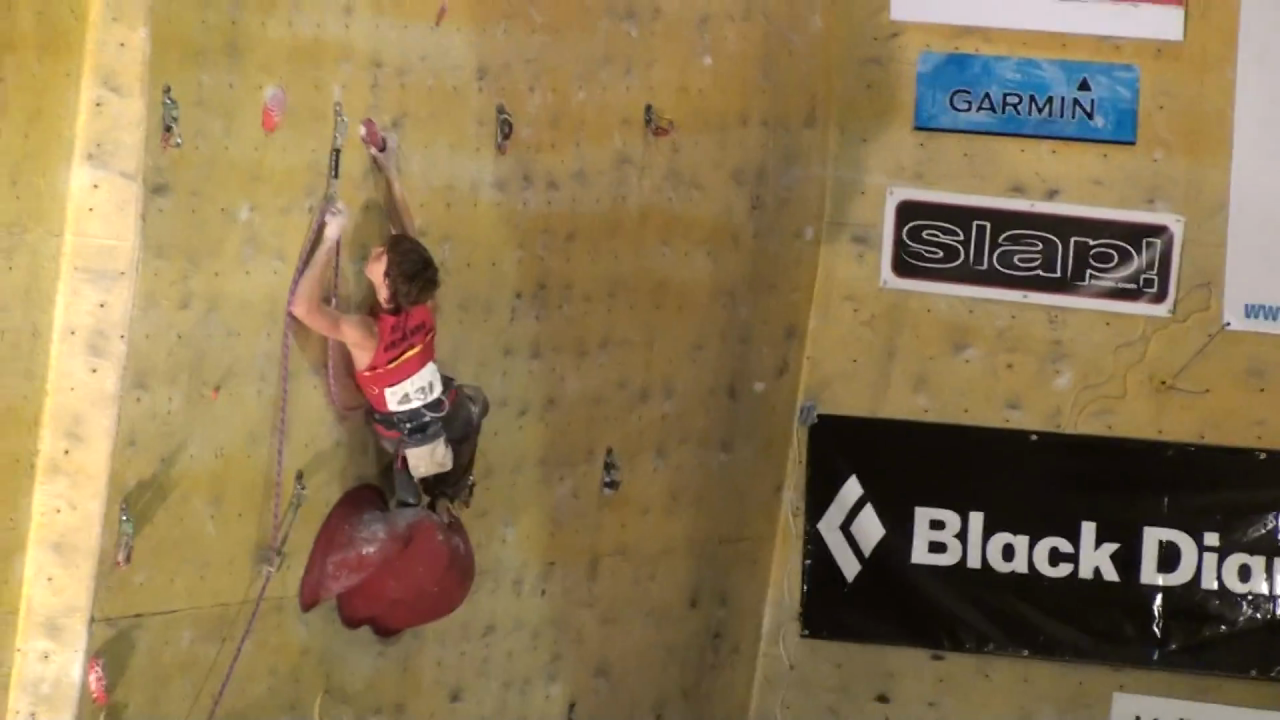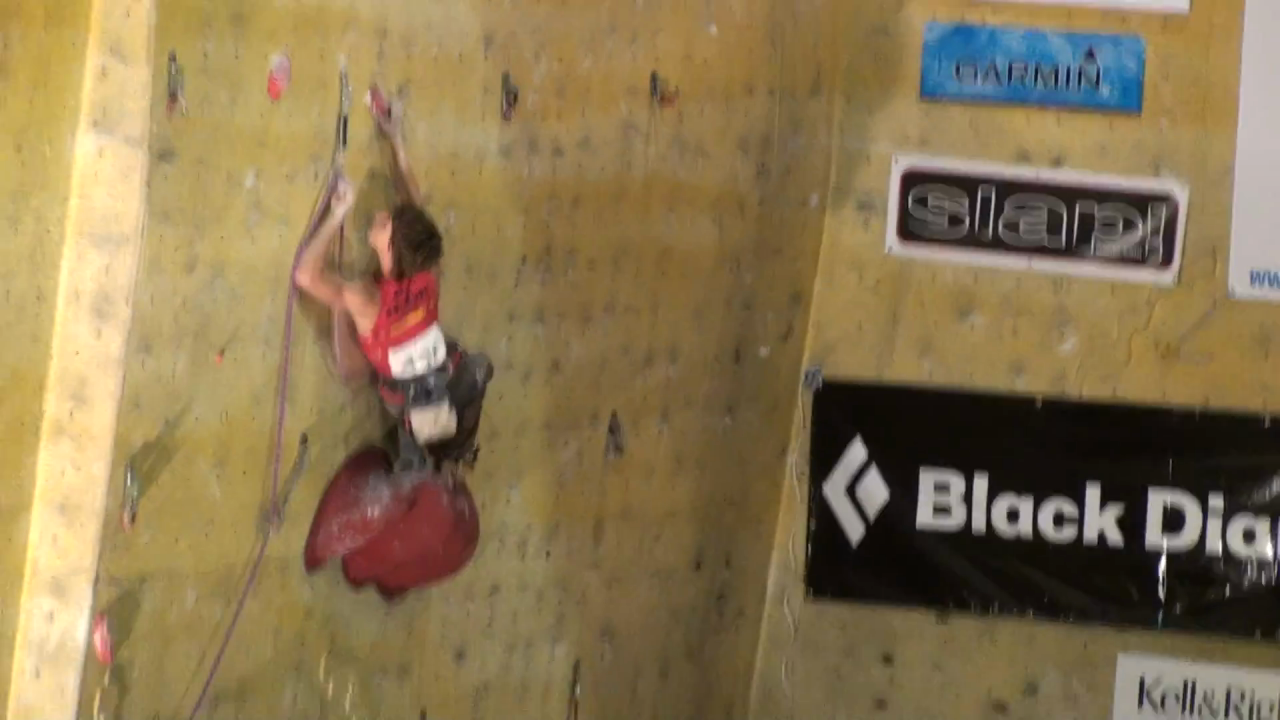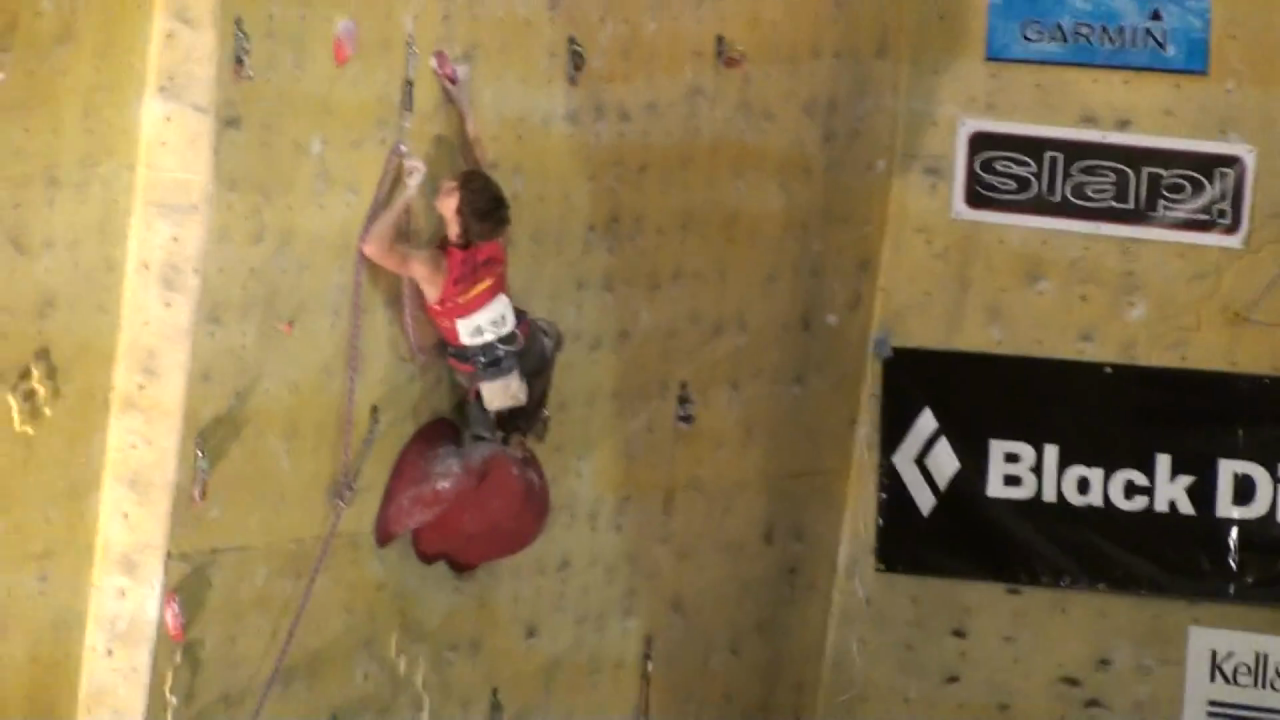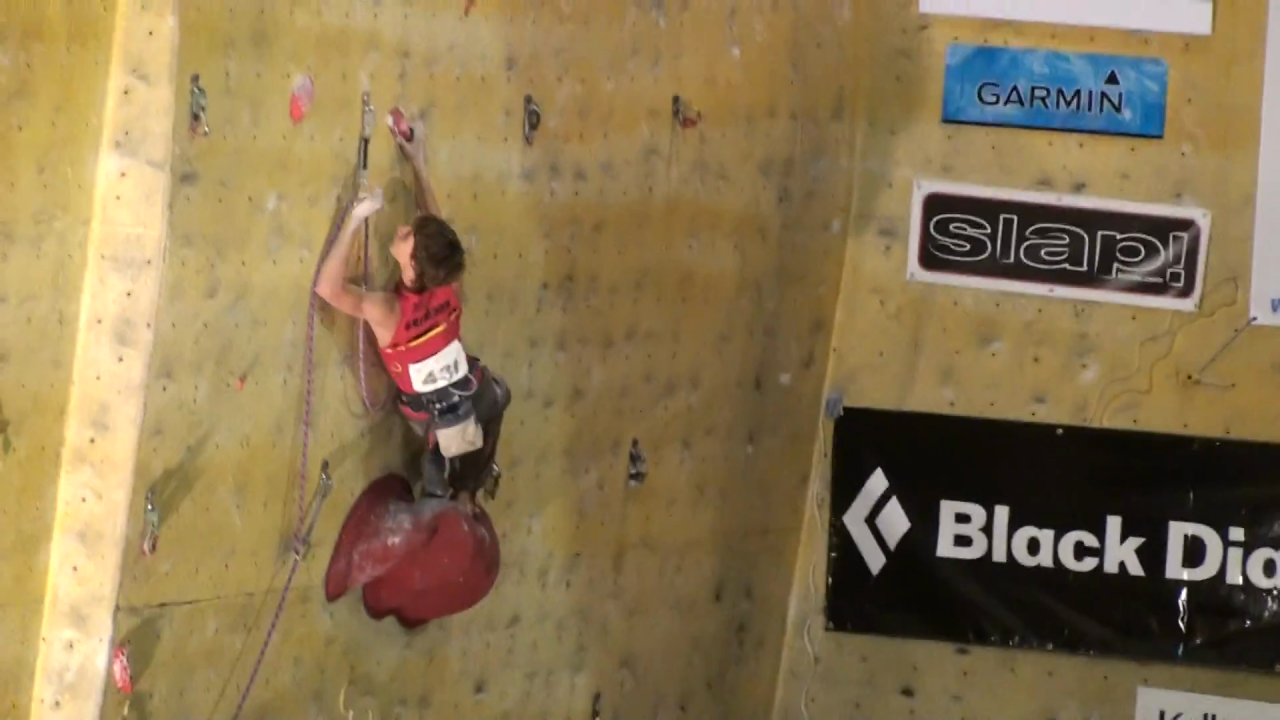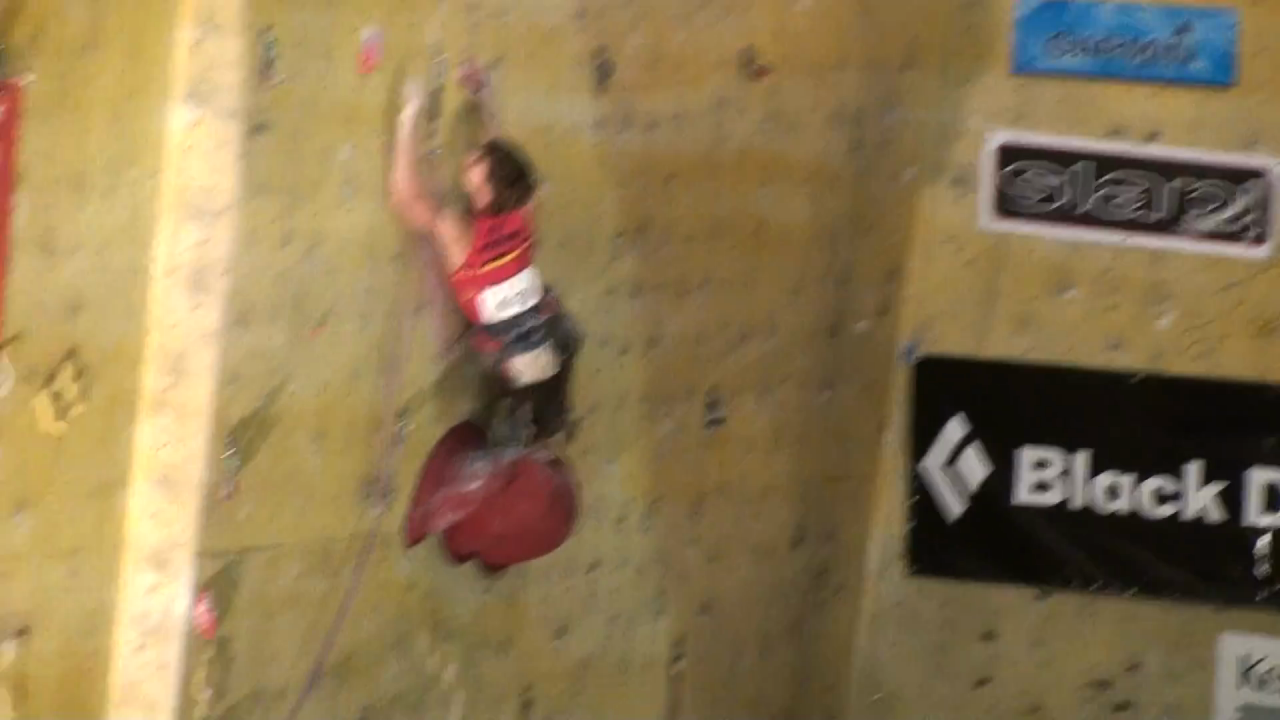
dt=0.2s
person 1, frame 1
left shoulder: (364, 334)
right shoulder: (423, 306)
left elbow: (302, 307)
right elbow: (408, 239)
left wrist: (328, 241)
right wrist: (390, 173)
left hip: (409, 442)
right hip: (450, 420)
right knee: (475, 401)
right ankle: (448, 492)
person 1, frame 2
left shoulder: (366, 300)
right shoulder: (426, 272)
left elbow: (306, 275)
right elbow: (414, 207)
left wrist: (335, 217)
right wrist: (397, 142)
left hip: (415, 404)
right hip: (453, 384)
right knee: (478, 365)
right ankle: (453, 454)
person 1, frame 3
left shoulder: (433, 267)
right shoulder: (494, 240)
left elbow: (373, 247)
right elbow: (480, 173)
left wrist: (408, 189)
right wrist: (463, 108)
left hip: (485, 374)
right hip: (525, 354)
right ankle: (523, 426)
person 1, frame 4
left shoulder: (385, 310)
right shoulder: (450, 285)
left elbow: (326, 288)
right elbow: (433, 225)
left wrist: (354, 220)
right wrist: (418, 164)
left hip: (438, 421)
right hip: (478, 401)
right ankle: (471, 487)
person 1, frame 5
left shoulder: (457, 228)
right shoulder: (522, 213)
left elbow: (402, 195)
right elbow: (502, 158)
left wrist: (408, 119)
right wrist: (482, 109)
left hip: (512, 349)
right hip: (552, 331)
right ankle: (548, 428)
